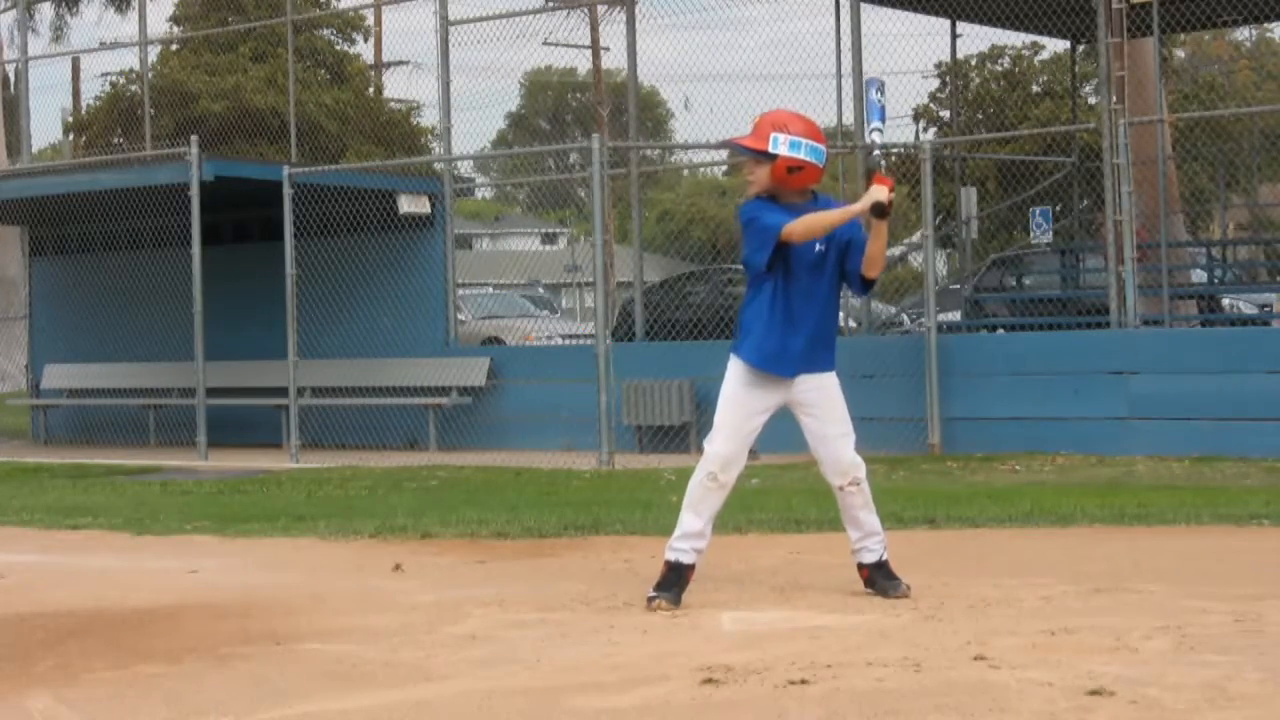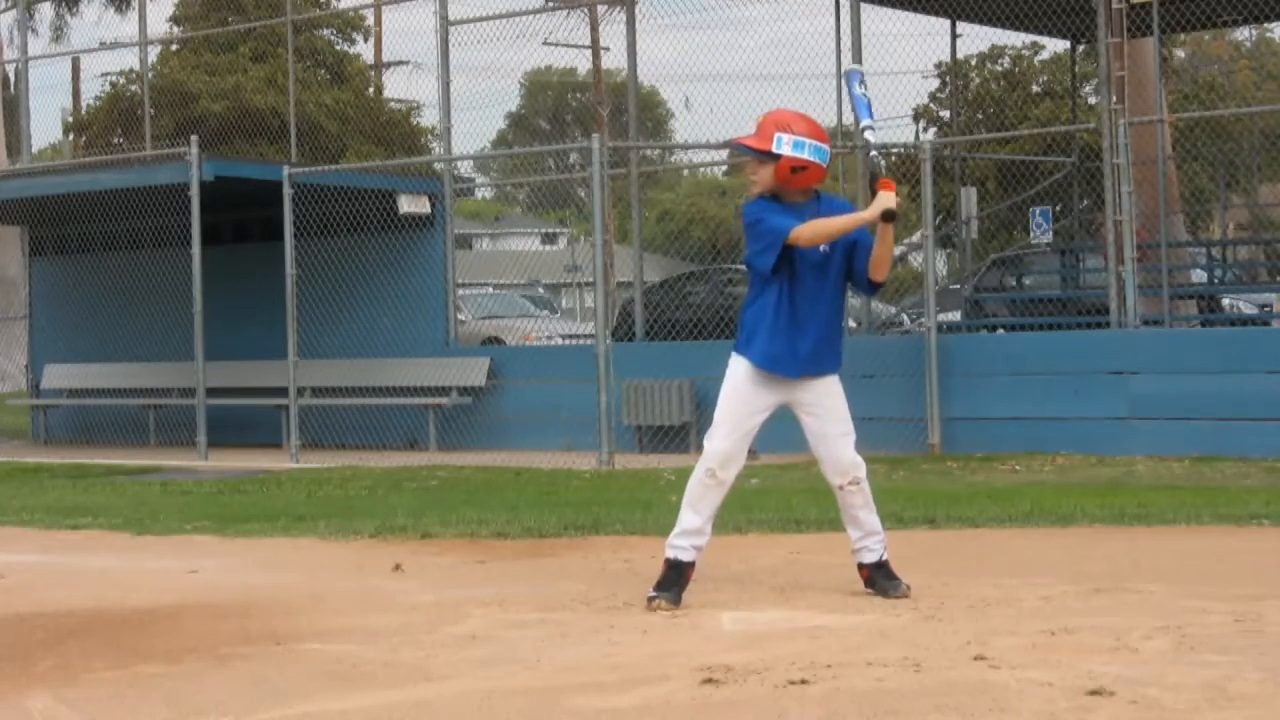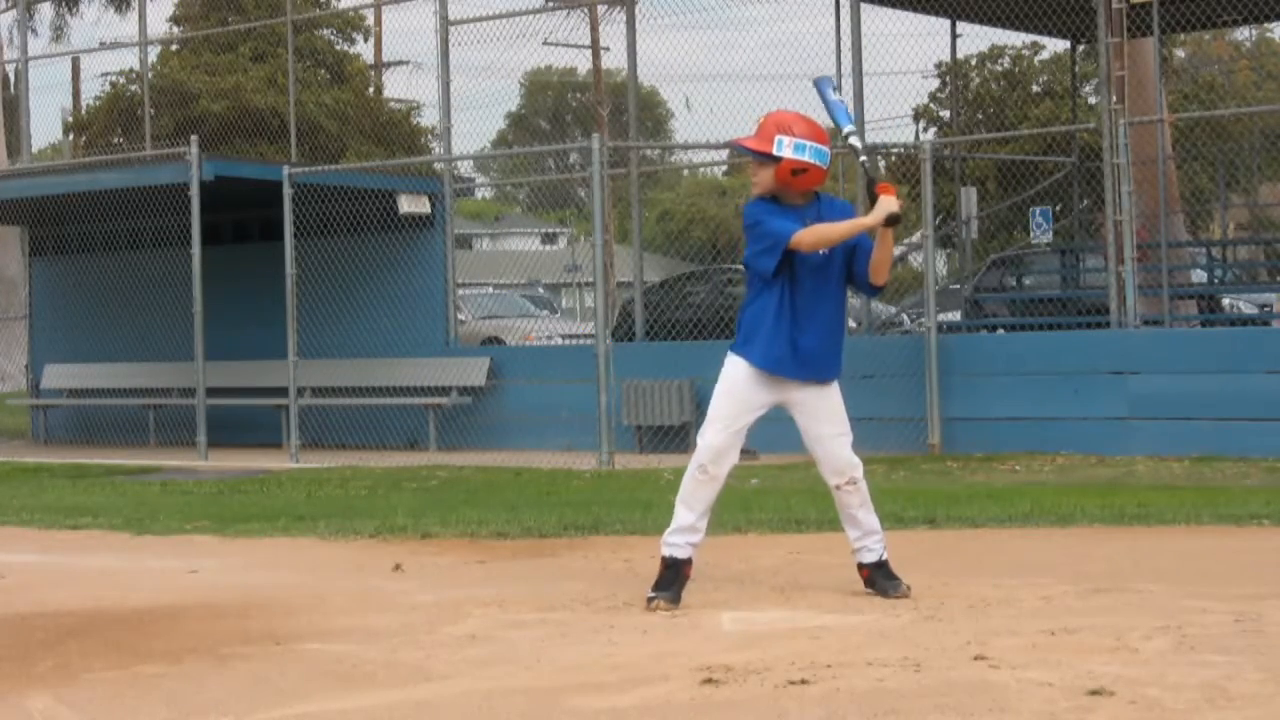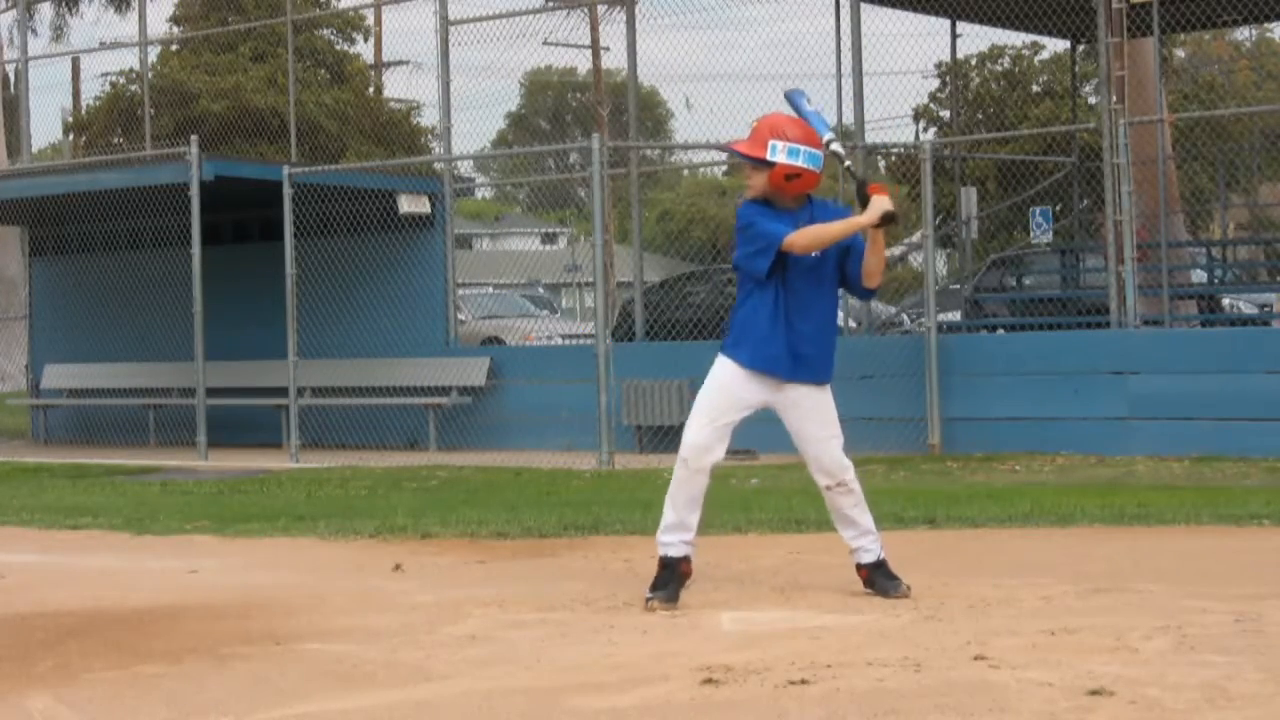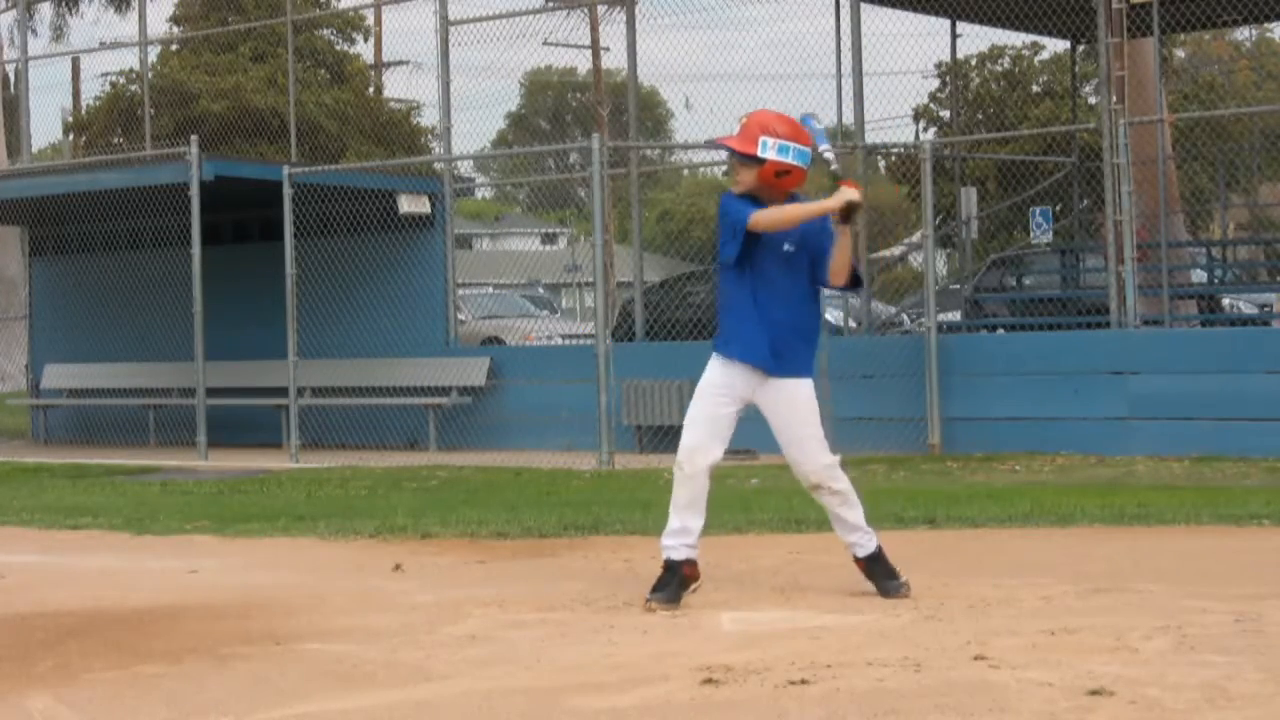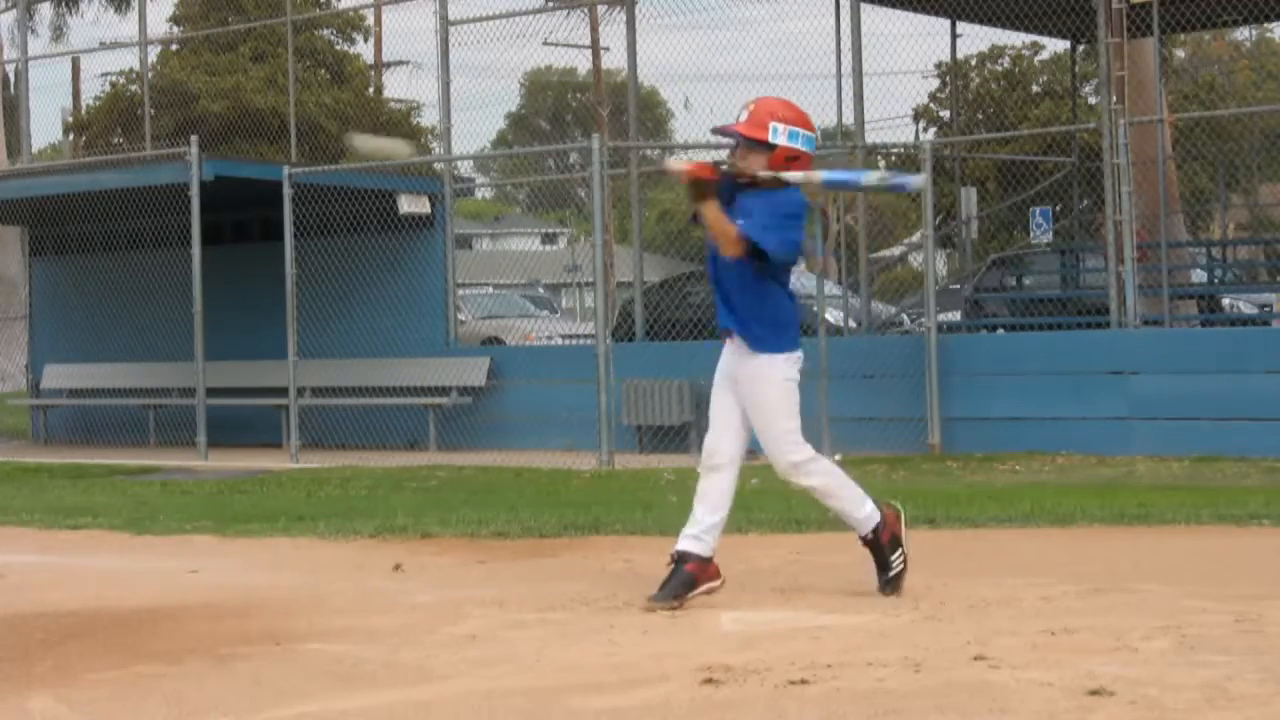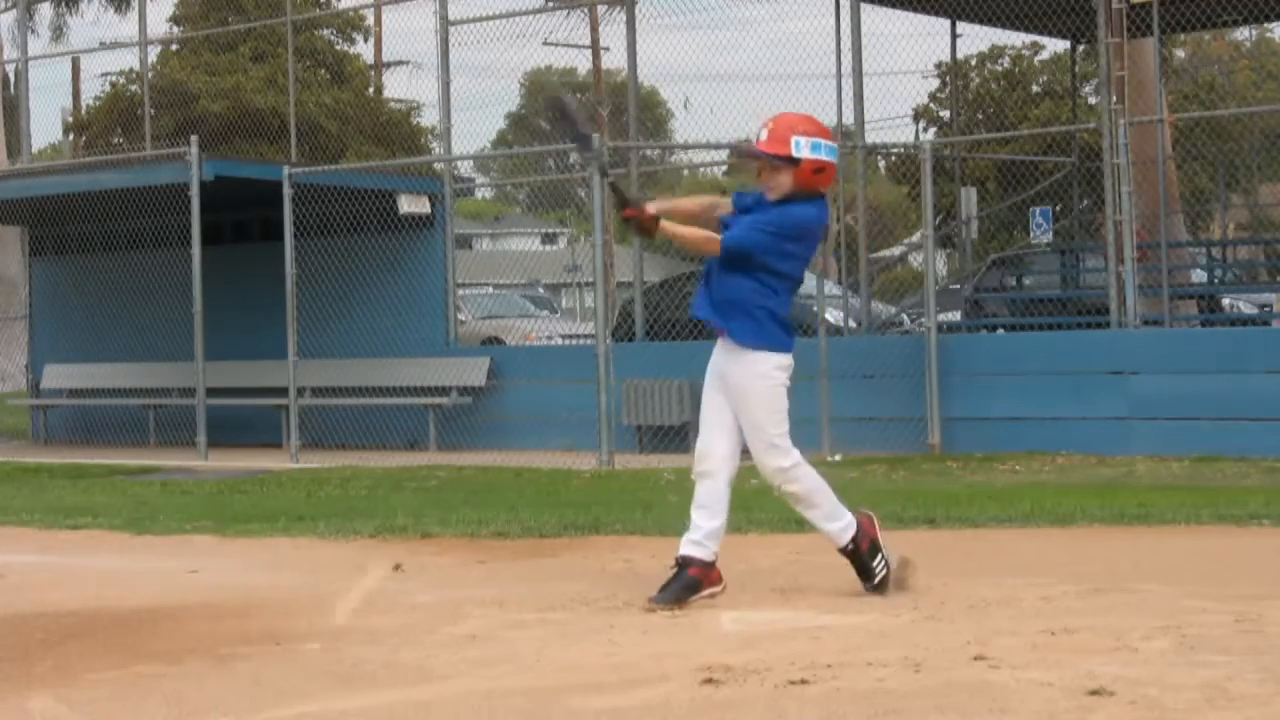
dt=0.2s
person 1, frame 1
left shoulder: (836, 214)
right shoulder: (754, 212)
left elbow: (868, 272)
right elbow: (796, 231)
left wrist: (880, 217)
right wrist: (861, 206)
left hip: (815, 368)
right hip: (755, 363)
left knee: (845, 465)
right knee: (719, 462)
left ankle: (873, 562)
right ankle: (678, 564)
person 1, frame 2
left shoulder: (839, 212)
right shoulder: (758, 212)
left elbow: (875, 275)
right elbow: (804, 235)
left wrist: (887, 222)
right wrist: (870, 214)
left hip: (818, 367)
right hip: (757, 361)
left knee: (846, 466)
right knee: (718, 458)
left ankle: (874, 562)
right ankle: (679, 562)
person 1, frame 3
left shoulder: (839, 212)
right shoulder: (758, 213)
left elbow: (875, 278)
right elbow: (805, 241)
left wrist: (886, 226)
right wrist: (872, 219)
left hip: (815, 367)
right hip: (752, 361)
left knee: (842, 466)
right knee: (710, 454)
left ankle: (873, 561)
right ankle: (676, 560)
person 1, frame 4
left shoulder: (834, 216)
right shoulder: (751, 215)
left elbow: (868, 282)
right elbow: (797, 242)
left wrist: (878, 226)
right wrist: (865, 217)
left hip: (804, 370)
right hip: (741, 363)
left knee: (833, 468)
right knee: (694, 452)
left ankle: (871, 562)
right ankle: (674, 560)
person 1, frame 5
left shoulder: (813, 220)
right shoulder: (740, 206)
left elbow: (836, 279)
right elbow: (763, 220)
left wrist: (844, 220)
right wrist: (829, 204)
left hip: (786, 366)
right hip: (730, 359)
left knee: (814, 464)
right knee: (693, 456)
left ankle: (871, 555)
right ankle: (680, 562)
person 1, frame 6
left shoulder: (786, 202)
right shoulder: (743, 186)
left elbow: (733, 247)
right elbow: (707, 175)
left wrist: (707, 198)
right wrist: (701, 181)
left hip: (770, 349)
right hip: (739, 342)
left knee: (789, 455)
right knee: (719, 454)
left ankle: (878, 525)
right ankle: (696, 560)
person 1, frame 7
left shoulder: (803, 216)
right shoulder: (772, 200)
left elbow: (718, 243)
right elbow: (717, 207)
left wrist: (655, 228)
right wrist: (663, 207)
left hip: (759, 350)
right hip: (730, 345)
left knee: (776, 459)
right knee: (712, 457)
left ankle: (855, 535)
right ankle: (699, 563)
